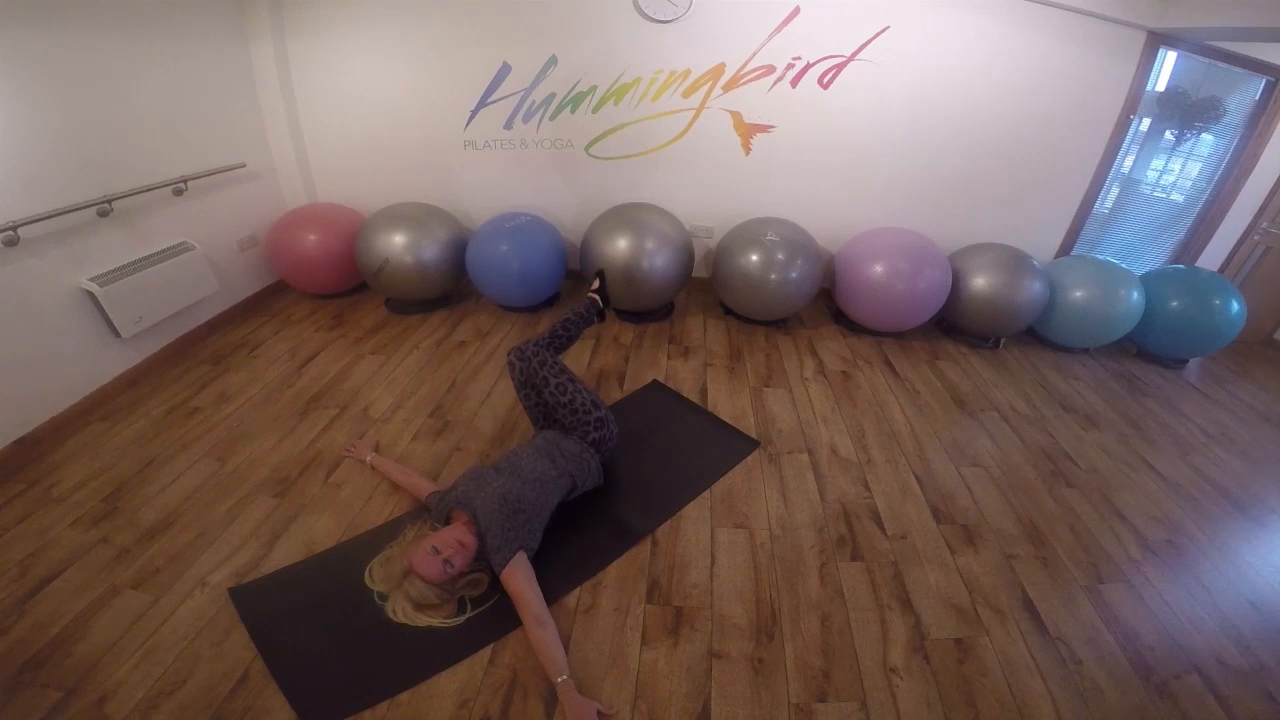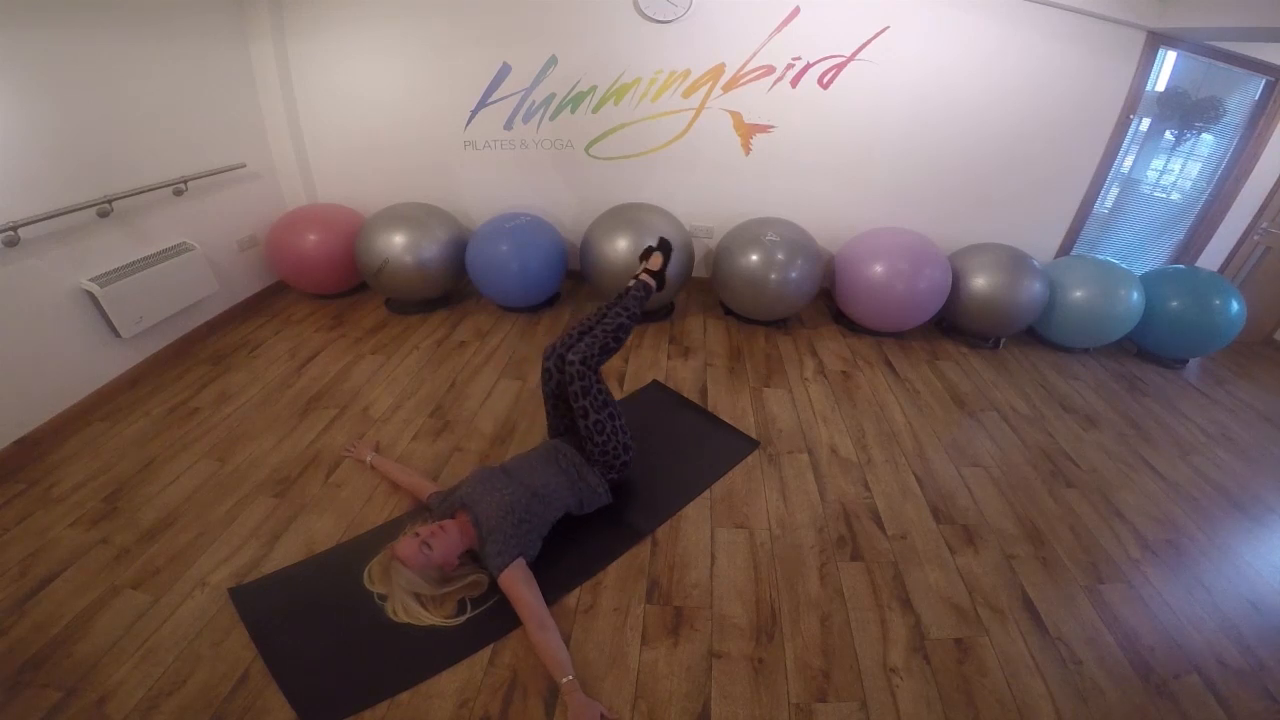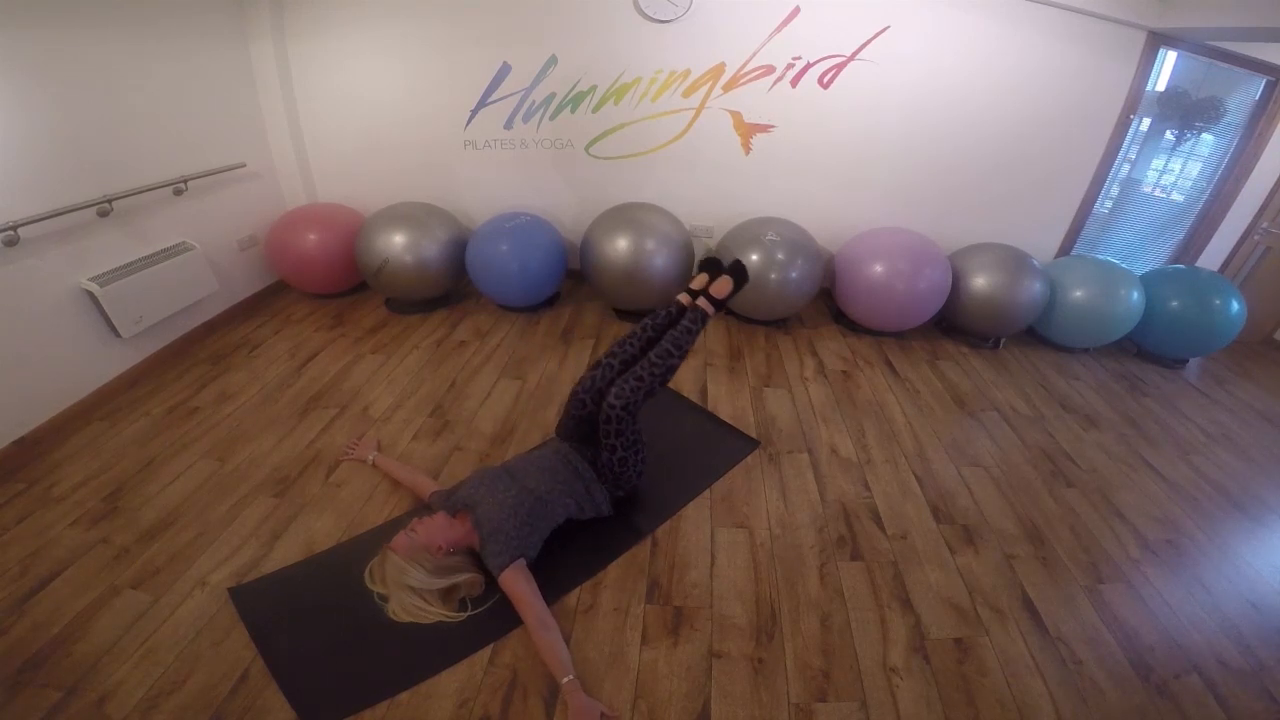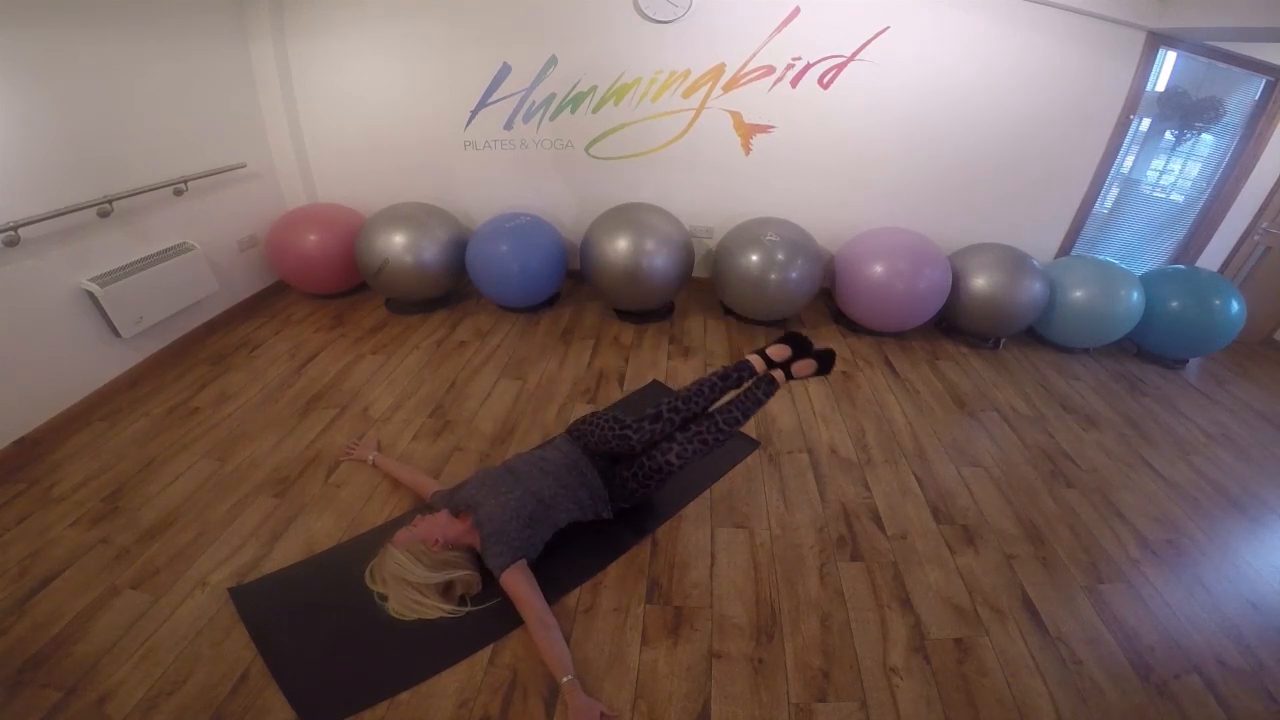
dt=1s
person 1, frame 1
left shoulder: (444, 509)
right shoulder: (497, 546)
left elbow: (412, 477)
right elbow: (537, 621)
left wrist: (370, 456)
left hip: (550, 443)
right hip: (584, 447)
left knee: (522, 355)
left ankle: (595, 303)
right ankle: (595, 302)
person 1, frame 2
left shoulder: (449, 508)
right shoulder: (495, 549)
left elbow: (415, 479)
right elbow: (539, 622)
left wrist: (371, 457)
left hip: (560, 451)
right hip: (596, 471)
left knee: (560, 358)
right knee: (577, 363)
left ankle: (641, 283)
right ankle: (648, 283)
person 1, frame 3
left shoulder: (450, 506)
right shoulder: (494, 547)
left elbow: (416, 476)
right elbow: (539, 621)
left wrist: (372, 456)
left hip: (565, 450)
right hip: (602, 481)
left knee: (597, 386)
right knee: (619, 398)
left ankle: (692, 299)
right ankle: (707, 306)
person 1, frame 4
left shoulder: (457, 509)
right shoulder: (492, 546)
right elbow: (533, 612)
left hip: (580, 444)
right hip: (606, 491)
left knee: (647, 430)
right knee: (668, 453)
left ankle: (765, 364)
right ankle: (774, 375)
